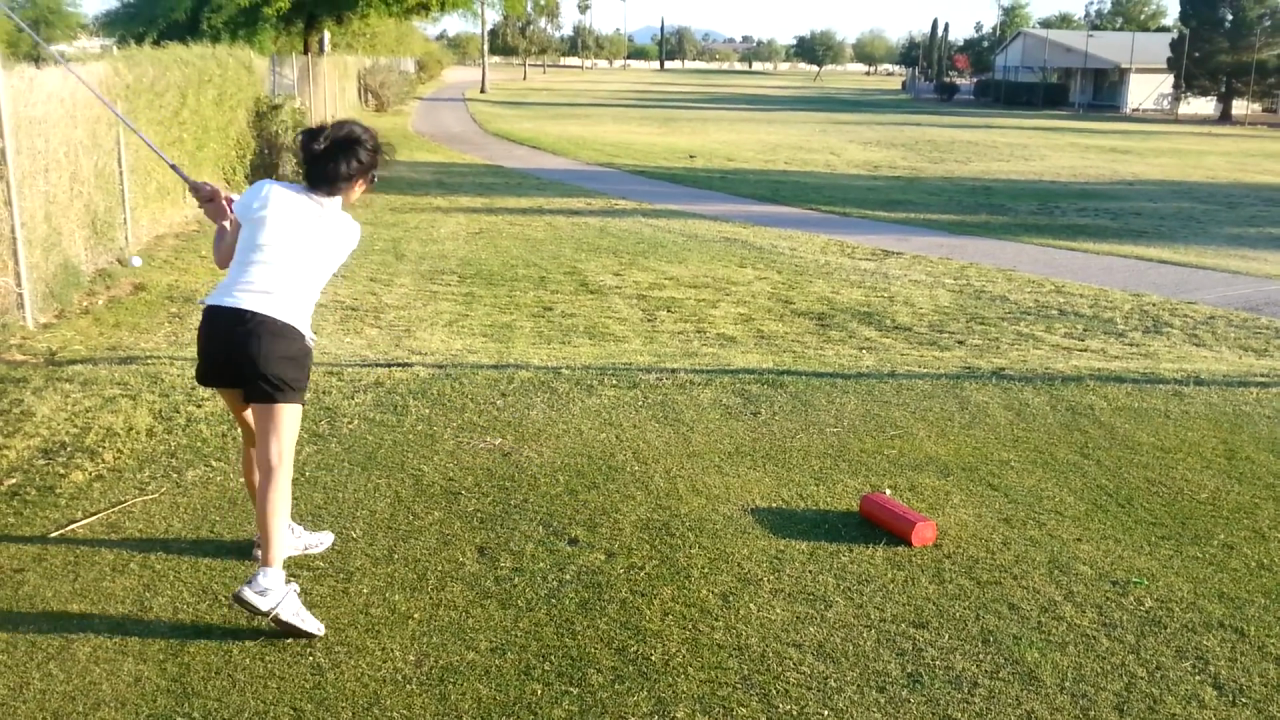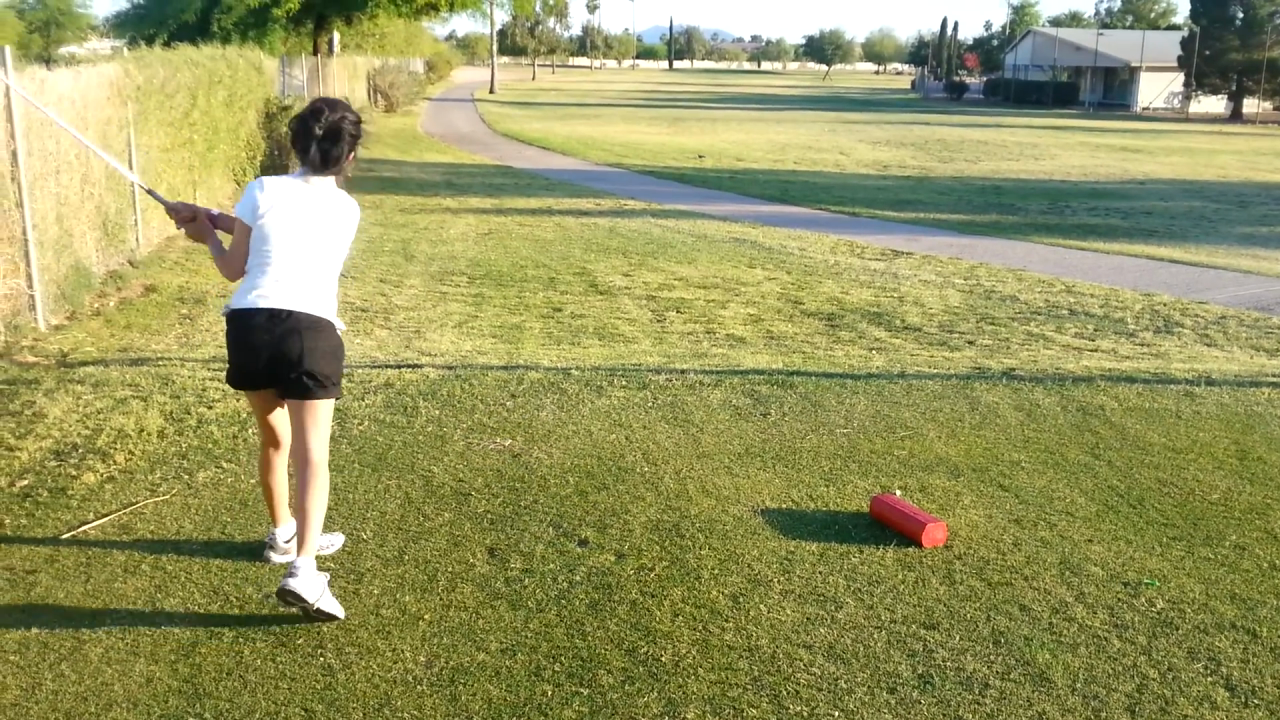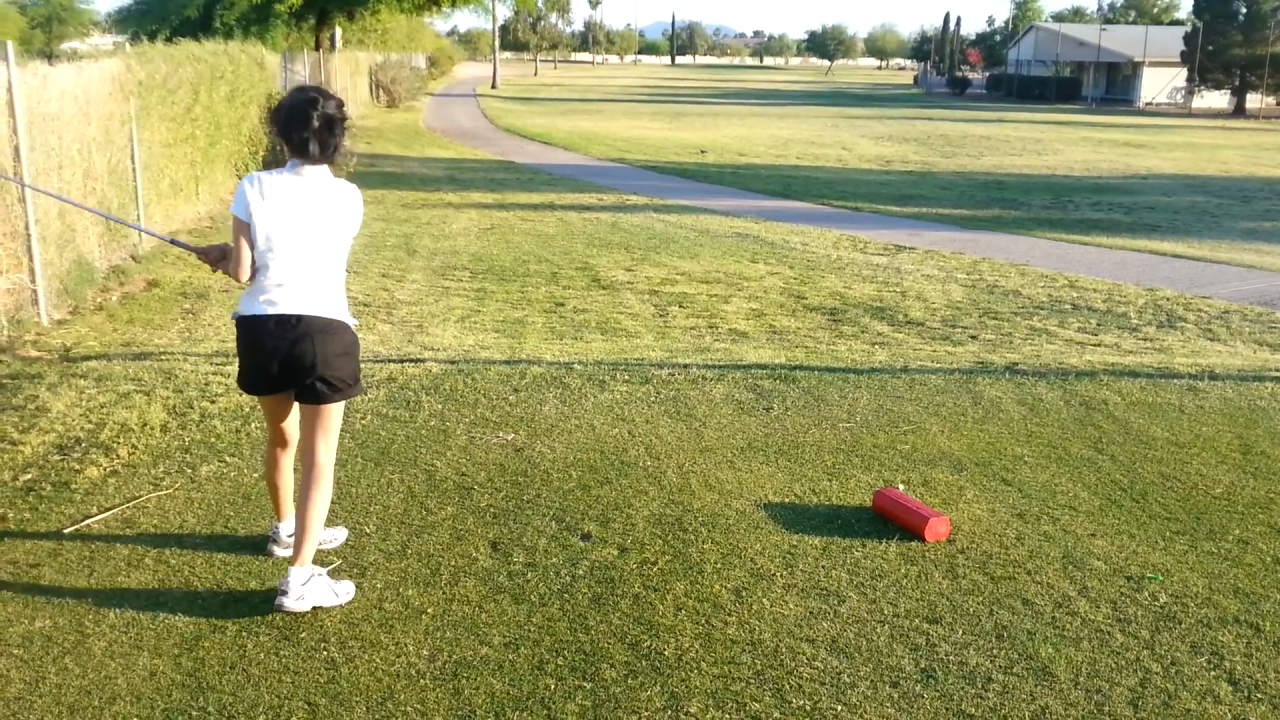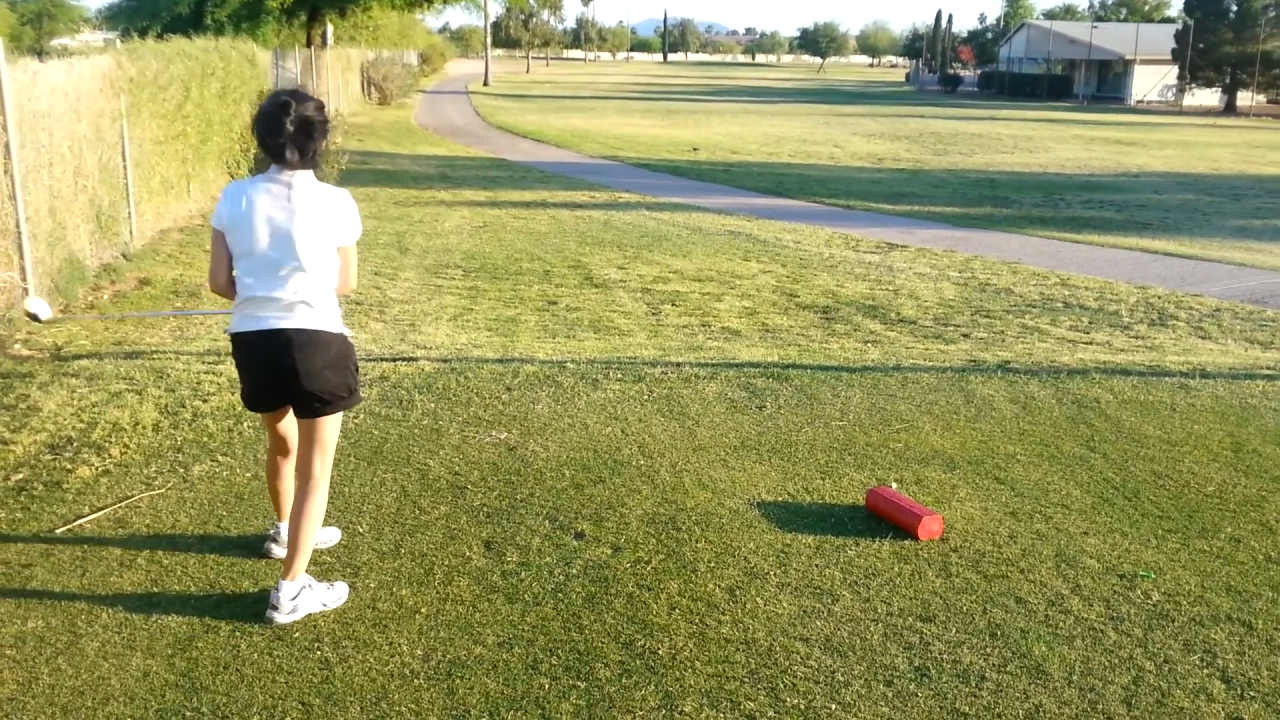
dt=0.2s
person 1, frame 1
left shoulder: (264, 193)
right shoulder: (345, 230)
left elbow: (225, 259)
left wrist: (219, 215)
right wrist: (230, 208)
left hip: (220, 325)
right hip: (277, 337)
left knee: (256, 435)
right knee: (277, 458)
left ankle: (275, 531)
right ankle: (268, 578)
person 1, frame 2
left shoulder: (264, 190)
right shoulder: (347, 210)
left elbow: (235, 268)
left wrist: (206, 232)
right wrist: (211, 218)
left hip: (250, 324)
right hip: (312, 331)
left knee: (276, 437)
right knee: (312, 454)
left ankle: (286, 536)
right ankle: (304, 568)
person 1, frame 3
left shoulder: (254, 188)
right shoulder: (350, 198)
left elbow: (243, 272)
left wrist: (223, 257)
left hip: (261, 329)
right hip: (325, 331)
left knee: (281, 437)
right knee: (319, 457)
left ankle: (287, 529)
right ankle: (300, 578)
person 1, frame 4
left shoulder: (234, 199)
right shoulder: (337, 203)
left elbow: (221, 283)
right elbow: (346, 284)
left hip: (254, 343)
right hip: (318, 343)
left knee: (283, 443)
right knee: (315, 467)
left ankle: (286, 531)
right ankle: (290, 590)
